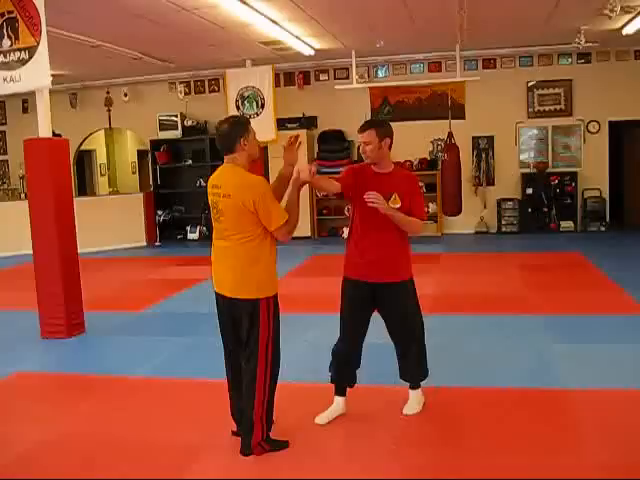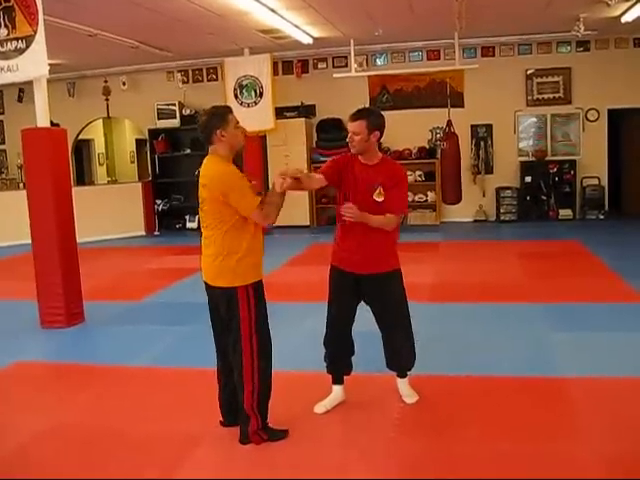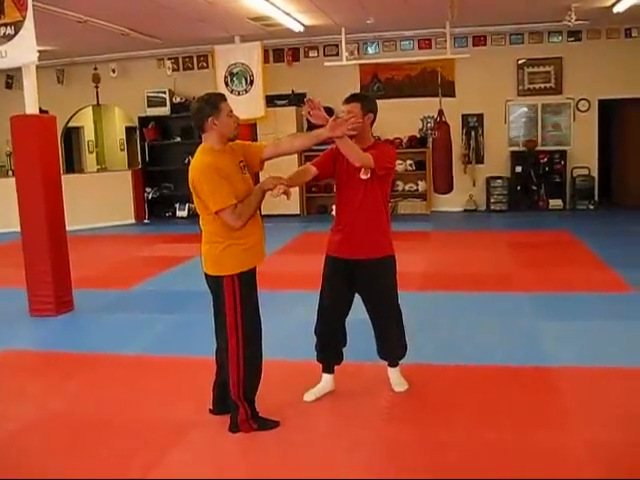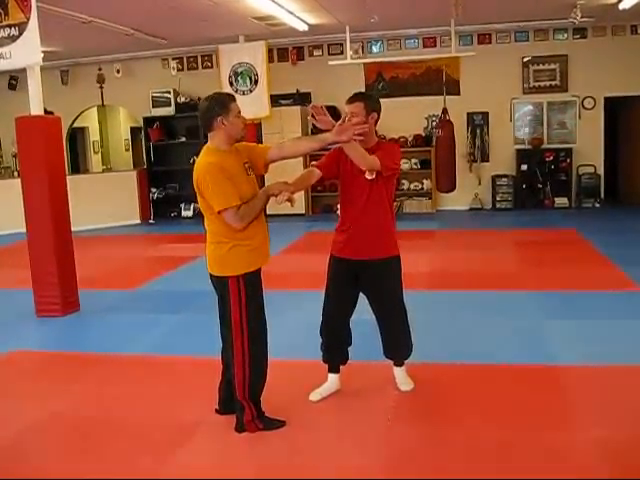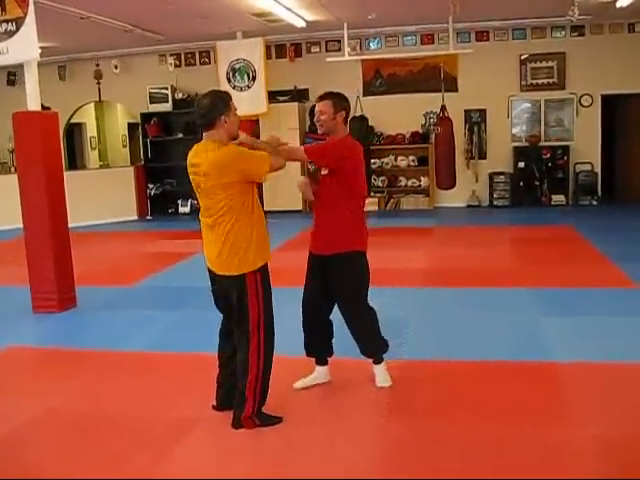
dt=1s
person 1, frame 1
left shoulder: (216, 181)
right shoulder: (253, 184)
right elbow: (284, 232)
left wrist: (287, 169)
right wrist: (297, 187)
left hip: (225, 286)
right hip: (253, 289)
left knee: (237, 358)
right knee: (260, 362)
left ankle: (244, 422)
right ankle: (255, 438)
person 1, frame 2
left shoulder: (216, 168)
right shoulder: (226, 174)
left elbow: (249, 207)
right elbow: (265, 217)
left wrist: (268, 195)
right wrist: (279, 191)
left hip: (221, 274)
right hip: (236, 276)
left knee: (230, 347)
right knee: (252, 350)
left ankle: (232, 412)
right ankle: (254, 426)
person 1, frame 3
left shoulder: (235, 151)
right shoulder: (206, 166)
left elbow: (281, 146)
right elbow: (236, 218)
left wrist: (325, 133)
right wrist: (262, 187)
left hip: (238, 261)
right hip: (229, 264)
left knee: (233, 336)
right knee: (242, 339)
left ankle: (224, 400)
right ankle: (243, 415)
person 1, frame 4
left shoulder: (240, 152)
right shoulder: (210, 166)
left elbow: (285, 149)
right elbow: (238, 219)
left wrist: (331, 137)
right wrist: (268, 191)
left hip: (243, 261)
right hip: (233, 265)
left knee: (238, 336)
right knee: (247, 339)
left ankle: (230, 400)
right ankle: (249, 415)
person 1, frame 5
left shoulder: (197, 155)
right shoulder: (231, 157)
right elbow: (276, 162)
right wrist: (247, 141)
left hip: (218, 261)
right hip: (243, 262)
left knee: (233, 329)
right knee: (256, 335)
left ankle: (226, 396)
right ankle: (247, 412)
person 2, frame 1
left shoulder: (408, 181)
right shoulder: (356, 173)
left elbow: (416, 228)
right elbow: (333, 186)
left wrist: (386, 209)
right wrist: (311, 177)
left hip: (395, 275)
right hip: (357, 273)
left knee: (409, 333)
right knee: (348, 338)
left ankle: (414, 391)
right ankle: (339, 400)
person 2, frame 2
left shoulder: (395, 173)
right shoulder: (341, 164)
left elbow: (392, 222)
right elbow: (315, 180)
left wrist: (360, 217)
right wrist: (295, 179)
left hip: (382, 266)
right hip: (344, 263)
left knee: (396, 324)
right knee: (337, 326)
left ankle: (403, 380)
right ankle: (338, 389)
person 2, frame 3
left shoulder: (385, 152)
right shoulder: (336, 153)
left elbow: (361, 160)
right elbow: (310, 170)
left wrist: (329, 126)
right wrist: (286, 181)
left hip: (376, 252)
right hip: (339, 251)
left knee: (386, 314)
right knee: (329, 316)
left ankle: (394, 369)
right ankle: (327, 378)
person 2, frame 4
left shoulder: (390, 151)
right shoulder: (340, 153)
left elbow: (367, 163)
right elbow: (313, 173)
left wrist: (334, 130)
right wrist: (288, 187)
left hip: (381, 252)
right hip: (343, 251)
left knee: (391, 313)
right knee: (333, 316)
left ankle: (399, 368)
right ankle: (333, 377)
person 2, frame 5
left shoulder: (344, 148)
right shoulder: (330, 151)
left elbow: (293, 153)
right wrist: (307, 189)
left hip: (346, 247)
right hip: (323, 246)
left knee: (355, 308)
right knee: (313, 309)
left ankle: (379, 363)
right ankle: (322, 368)
